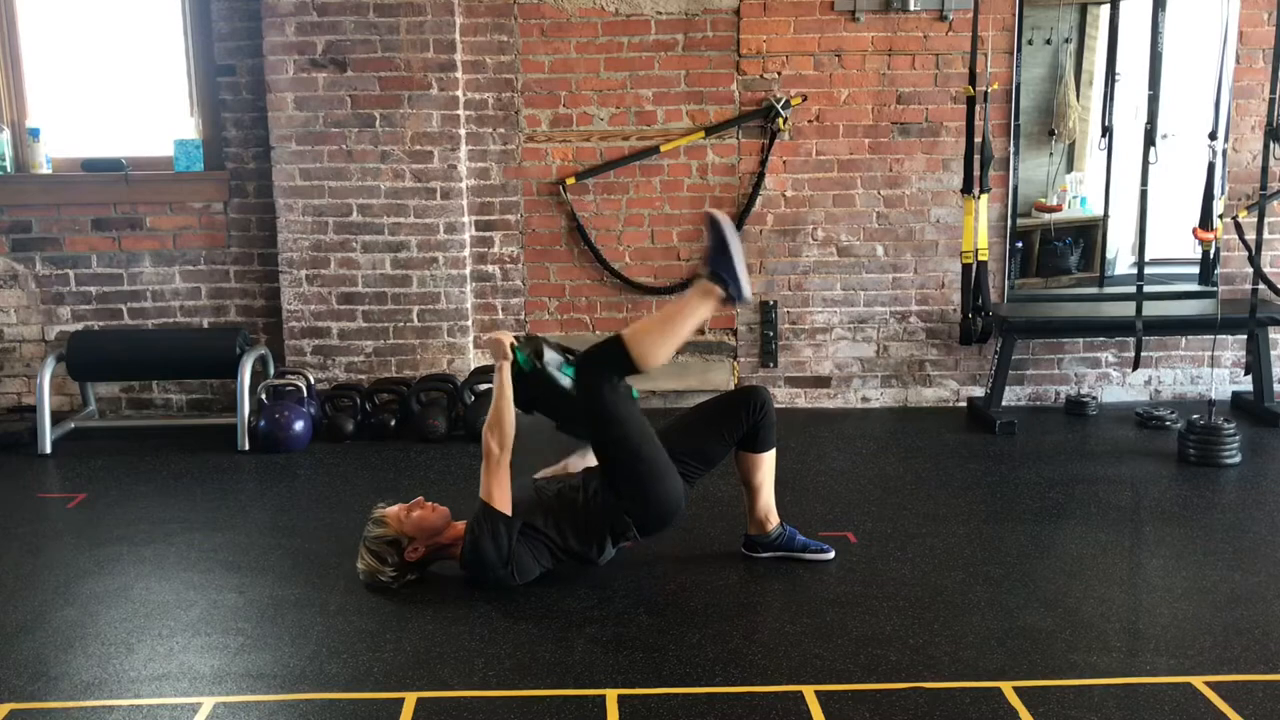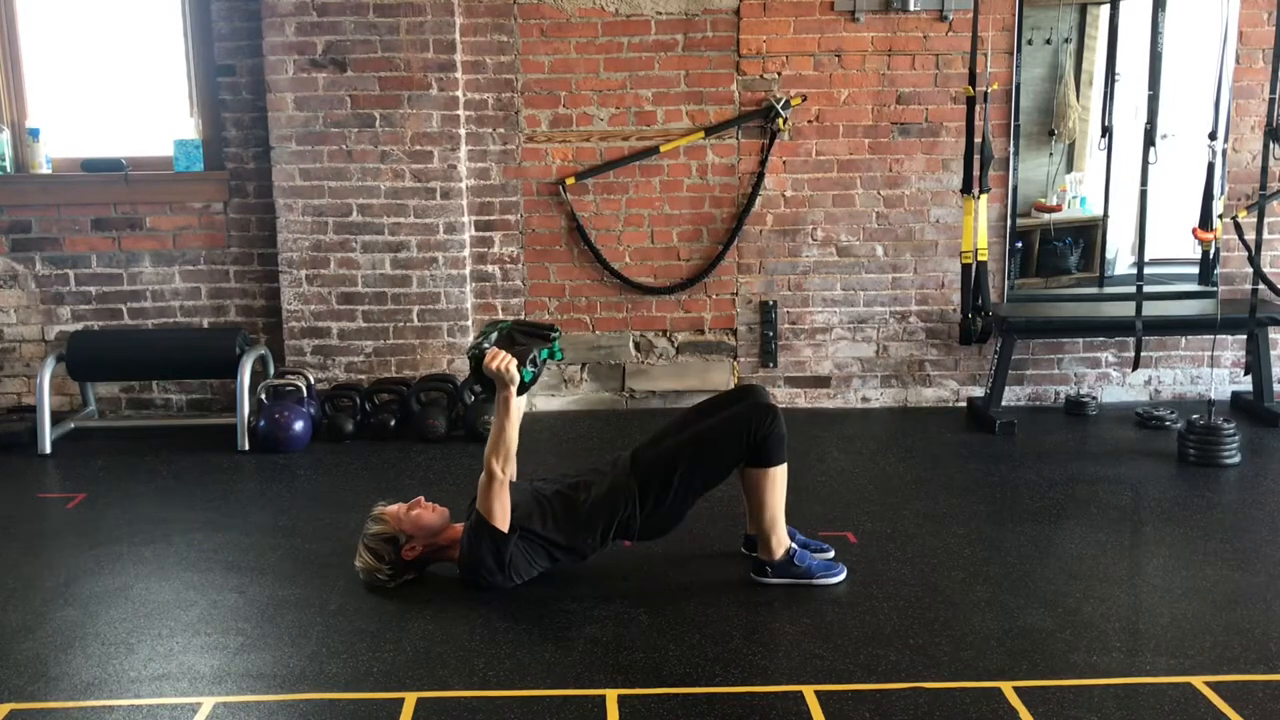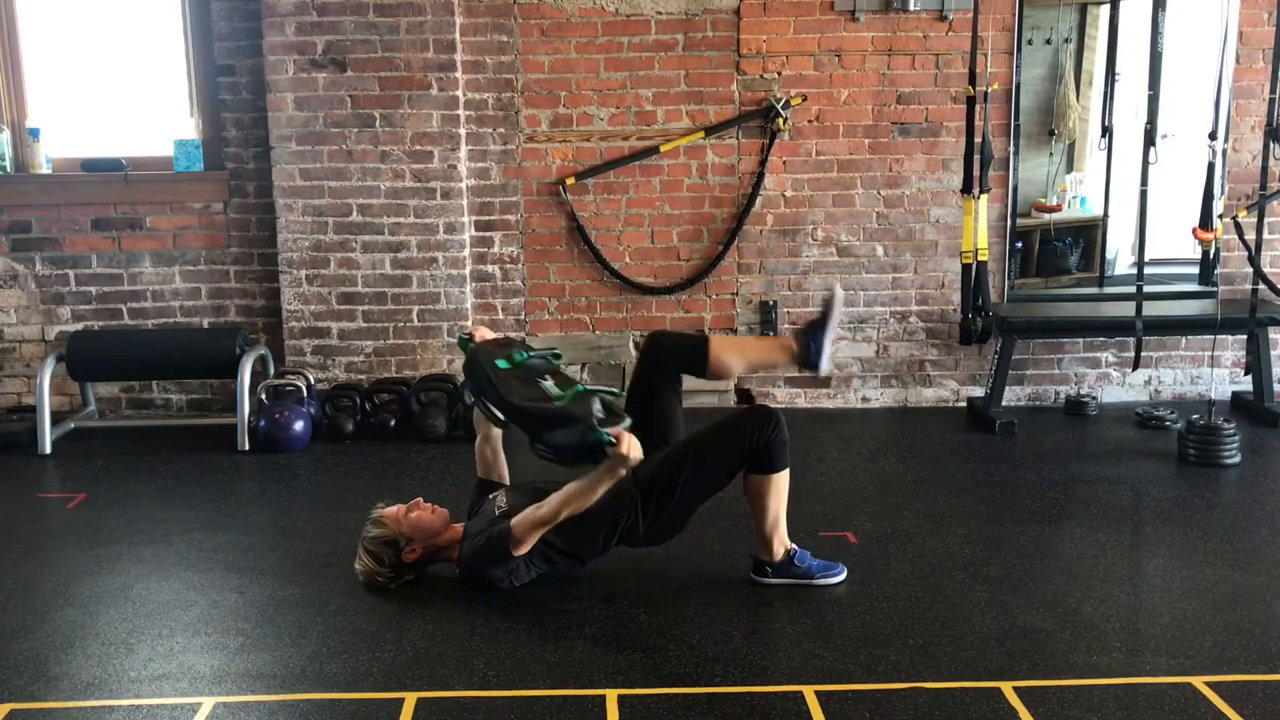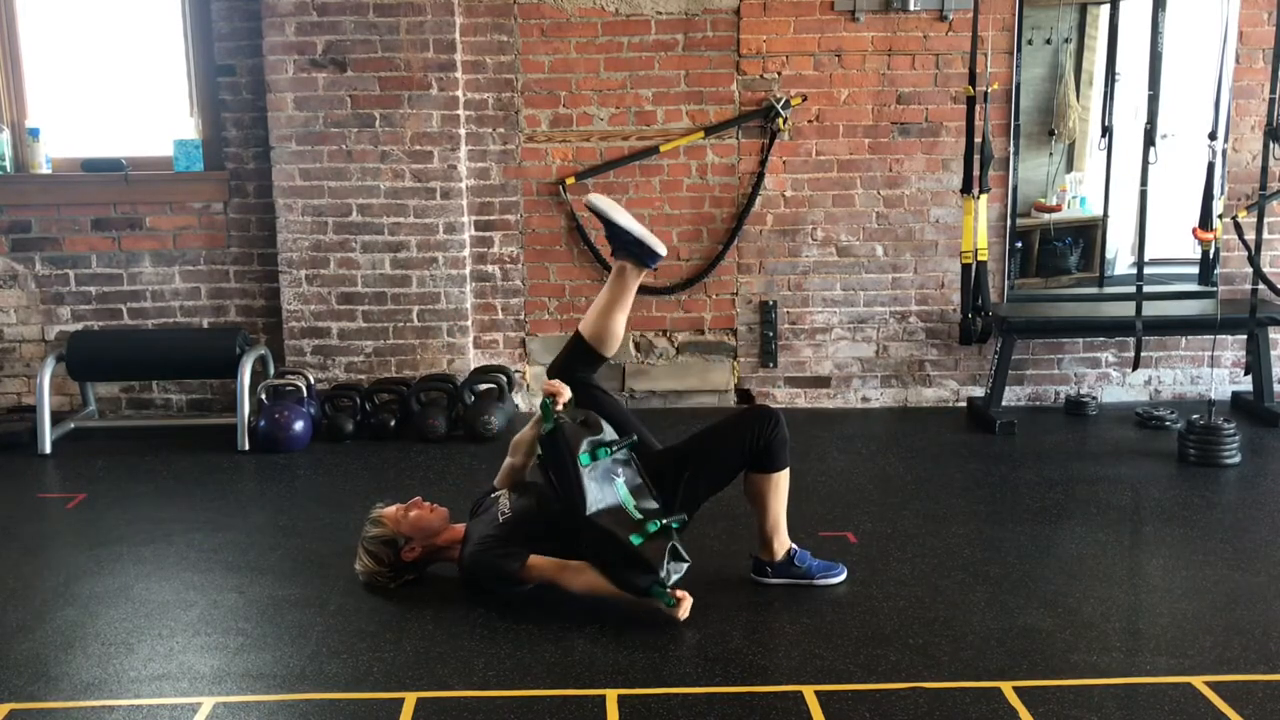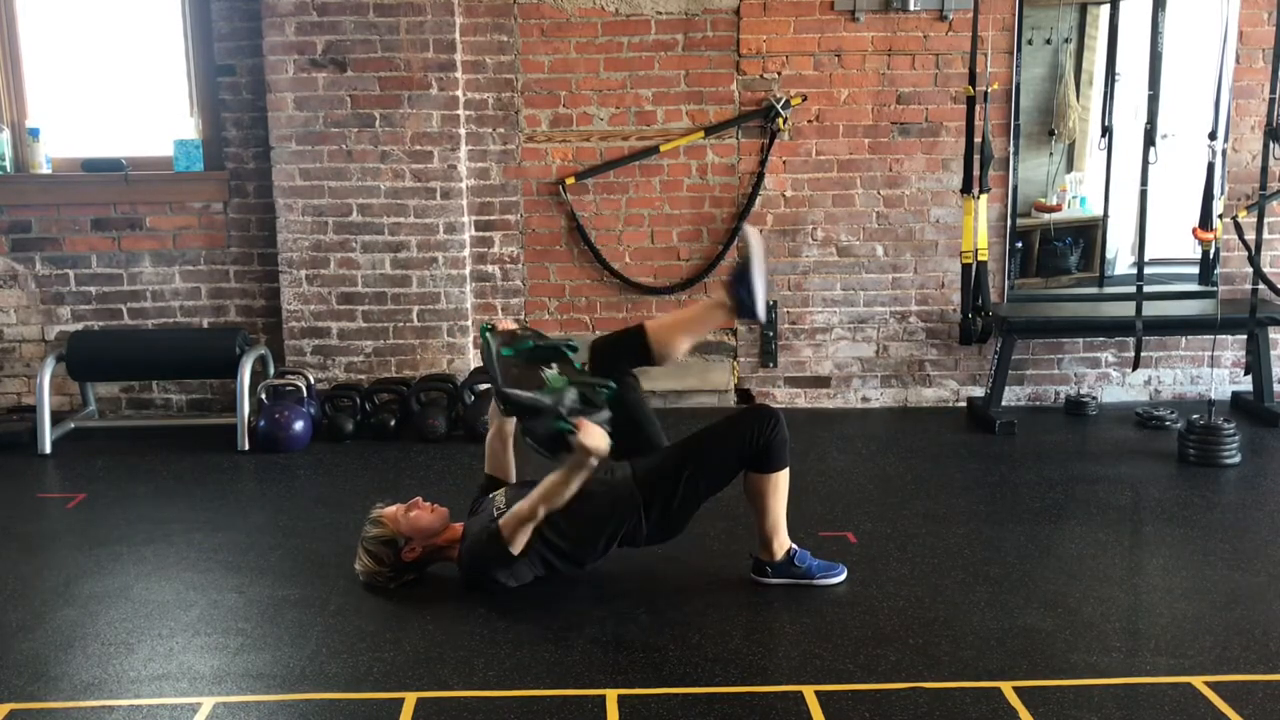
dt=1s
person 1, frame 1
left shoulder: (482, 535)
right shoulder: (484, 555)
left elbow: (538, 481)
right elbow: (497, 452)
left wrist: (603, 437)
right wrist: (502, 366)
left hip: (642, 488)
right hip: (643, 500)
left knee: (751, 402)
right knee: (594, 370)
left ankle: (766, 530)
right ankle: (713, 288)
person 1, frame 2
left shoulder: (477, 524)
right shoulder: (481, 558)
left elbow: (502, 457)
right elbow: (496, 470)
left wrist: (513, 382)
right wrist: (506, 389)
left hip: (629, 472)
right hip: (643, 498)
left knee: (751, 398)
right knee: (762, 422)
left ankle: (763, 531)
right ankle: (776, 556)
person 1, frame 3
left shoulder: (481, 514)
right shoulder: (482, 558)
left elbow: (489, 442)
right elbow: (546, 516)
right wrist: (615, 468)
left hip: (631, 479)
right hip: (648, 505)
left knee: (662, 349)
right knee: (761, 424)
left ankle: (799, 348)
right ankle: (776, 558)
person 1, frame 4
left shoulder: (485, 512)
right shoulder: (481, 557)
left elbow: (517, 458)
right elbow: (566, 574)
left wrist: (548, 411)
right wrist: (656, 597)
right hip: (653, 497)
left knee: (568, 375)
right knee: (763, 425)
left ankle: (630, 264)
right ankle: (776, 558)
person 1, frame 5
left shoulder: (481, 515)
right shoulder: (480, 555)
left elbow: (498, 440)
right elbow: (533, 513)
right wrist: (581, 460)
left hip: (631, 480)
right hip: (650, 503)
left knee: (608, 355)
right knee: (762, 424)
left ankle: (729, 301)
right ankle: (776, 559)
